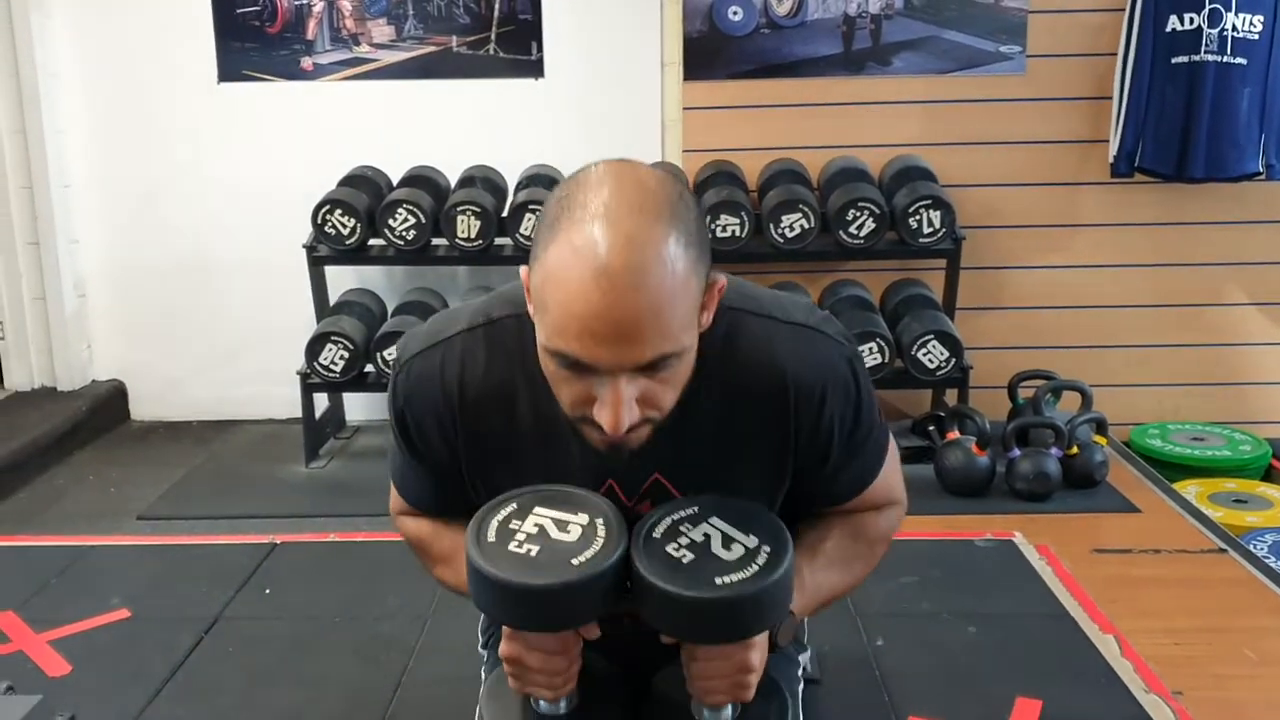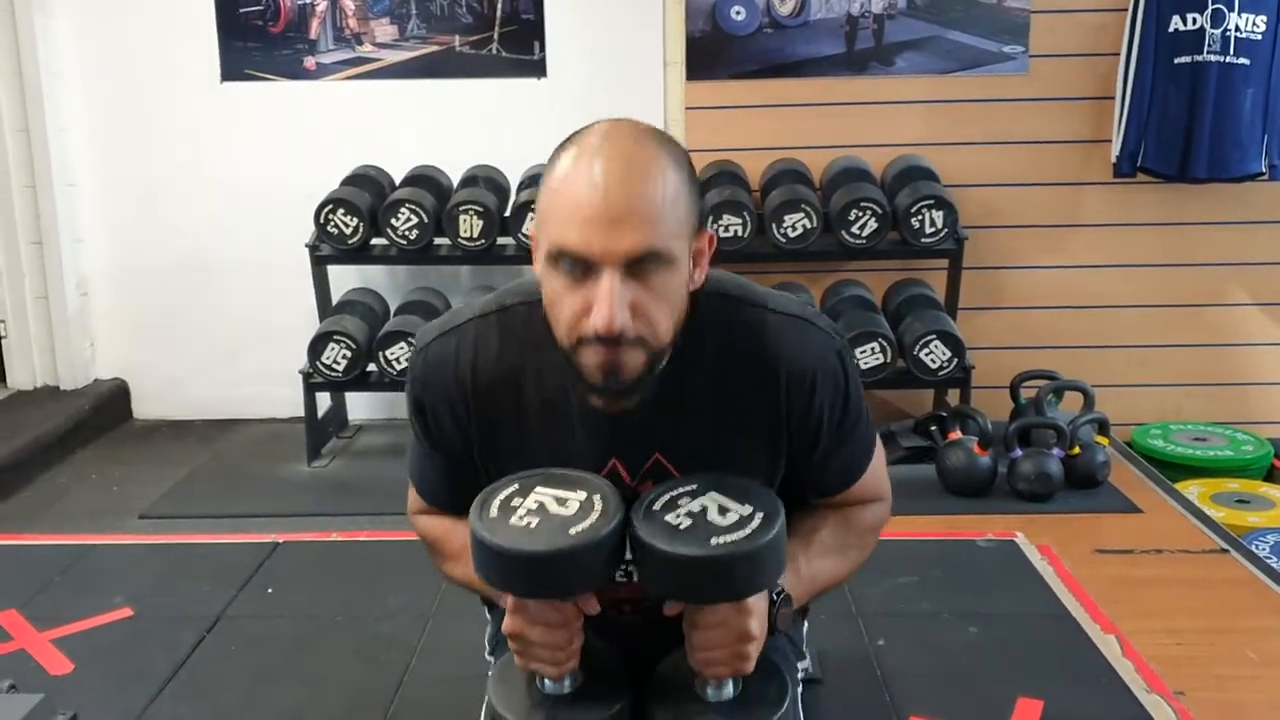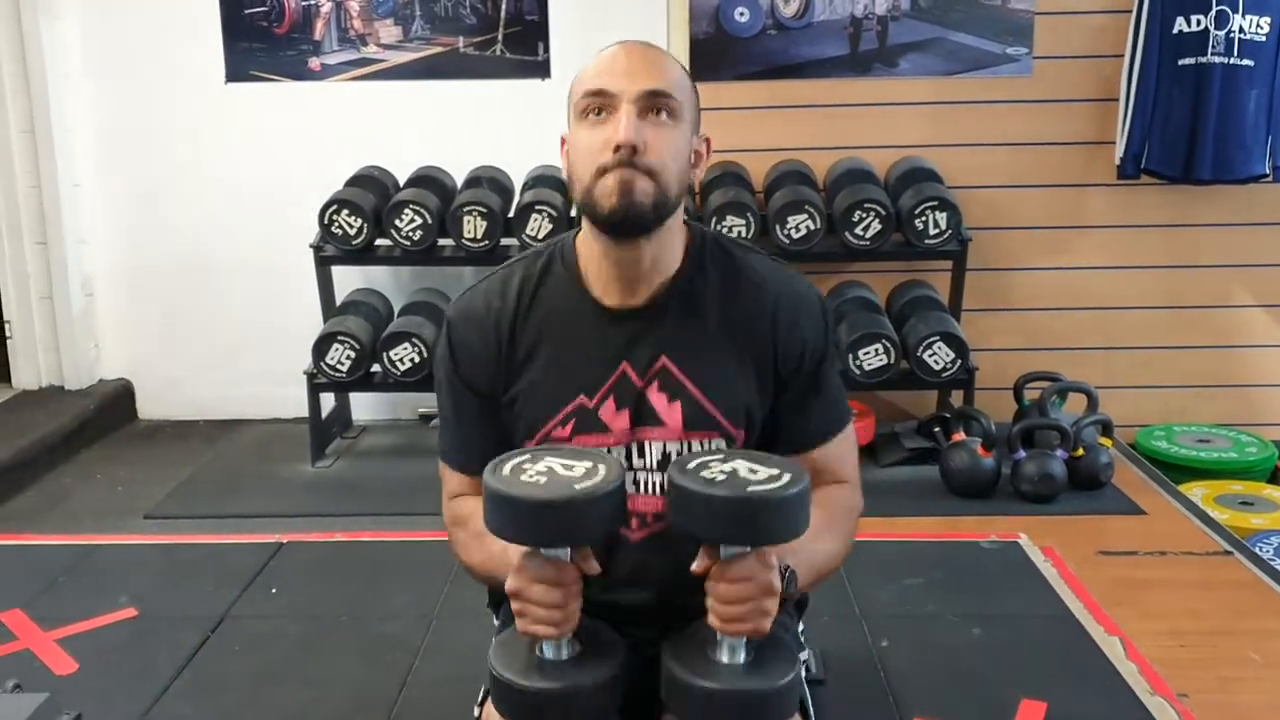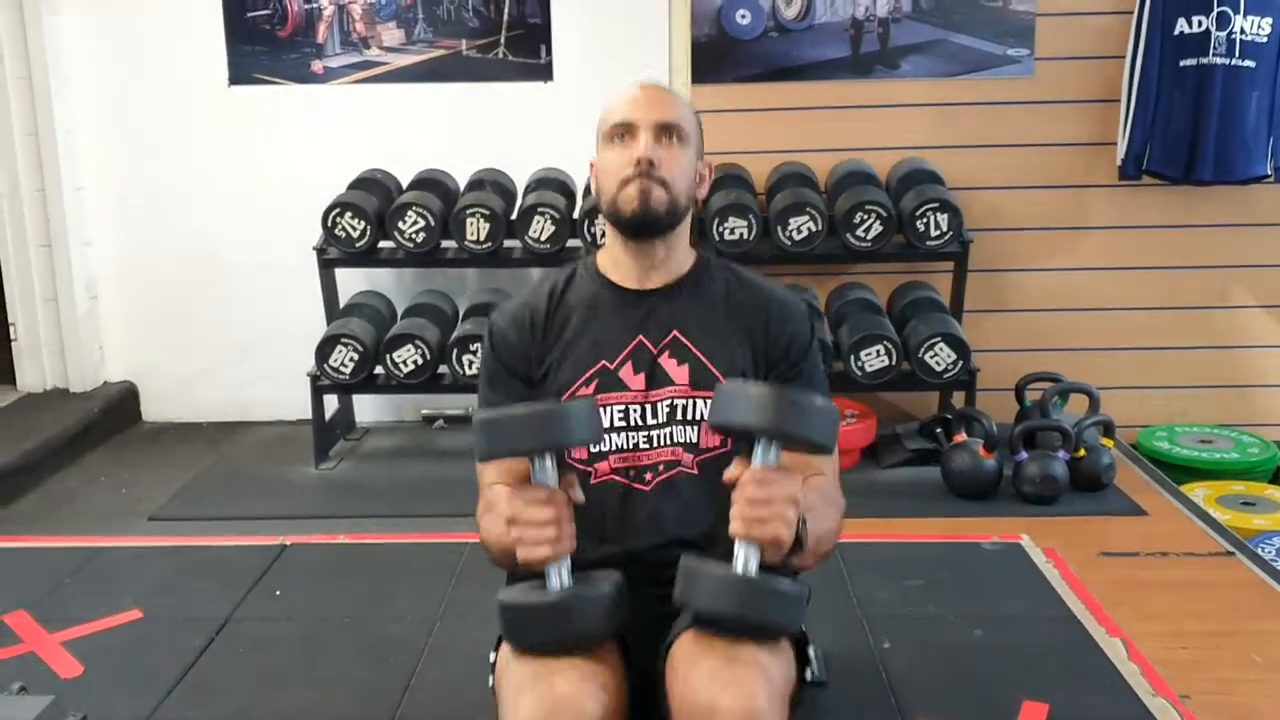
dt=0.2s
person 1, frame 1
left shoulder: (804, 365)
right shoulder: (442, 373)
left elbow: (875, 506)
right elbow: (421, 513)
left hip: (728, 641)
right hip: (549, 642)
person 1, frame 2
left shoulder: (796, 355)
right shoulder: (459, 362)
left elbow: (861, 502)
right elbow: (438, 513)
left wrist: (767, 595)
right wrist: (515, 586)
left hip: (724, 640)
right hip: (555, 639)
person 1, frame 3
left shoulder: (783, 308)
right shoulder: (485, 316)
left elbow: (833, 486)
right elbow: (468, 503)
left wrist: (779, 566)
right wrist: (518, 562)
left hip: (727, 618)
right hip: (563, 618)
person 1, frame 4
left shoulder: (771, 315)
right shoulder: (525, 322)
left elbow: (823, 495)
right elbow: (495, 502)
left wrist: (791, 522)
right wrist: (521, 525)
